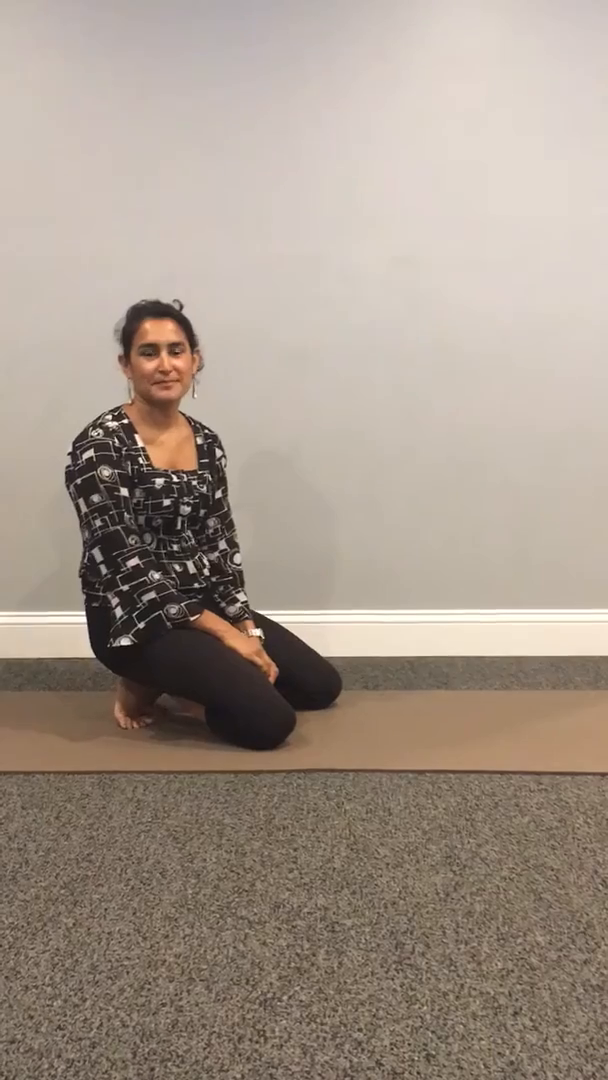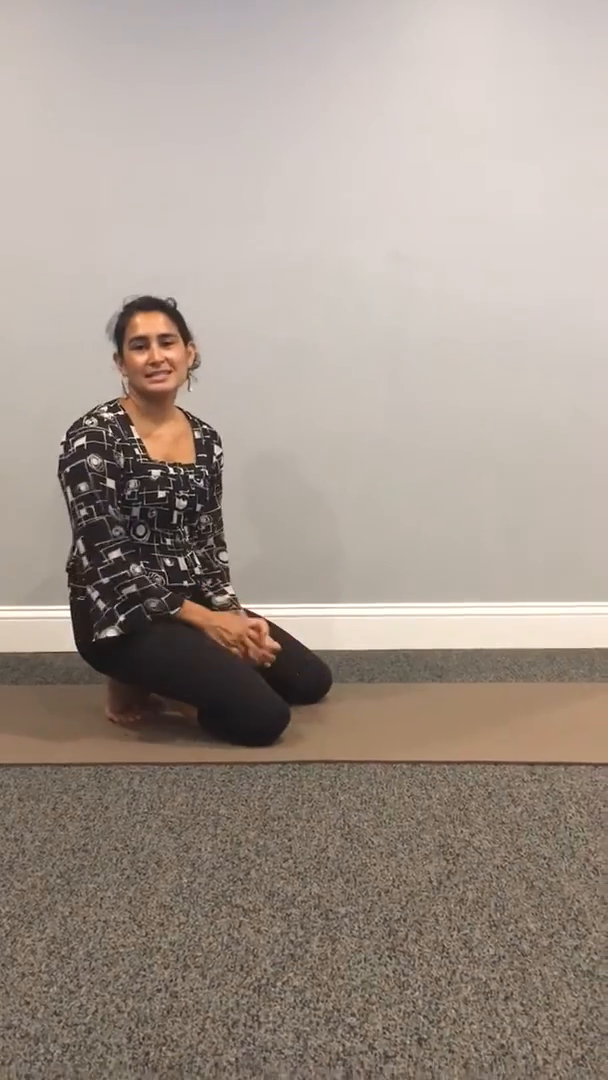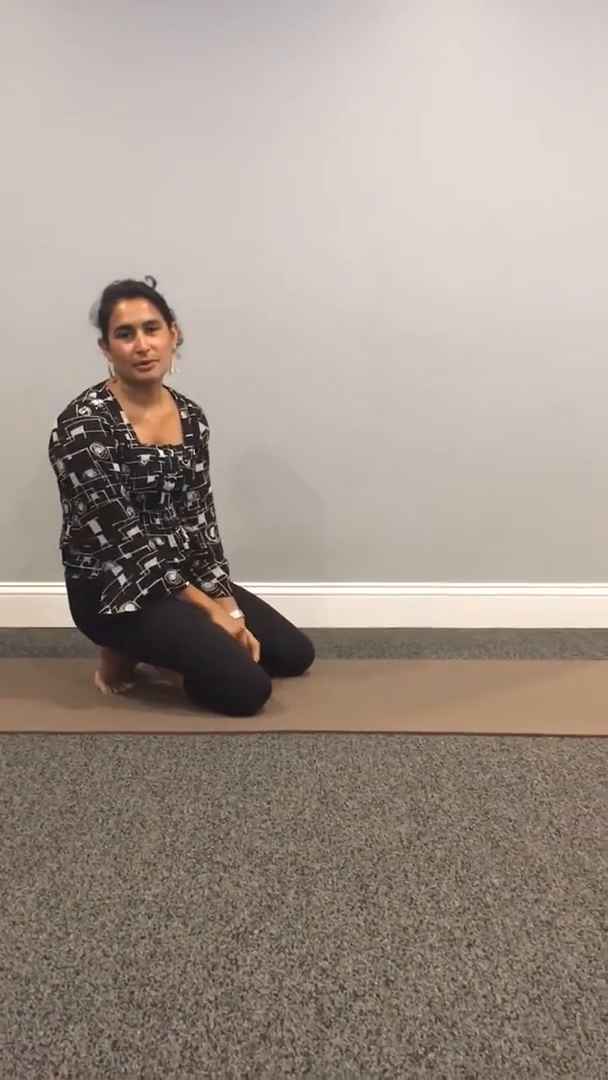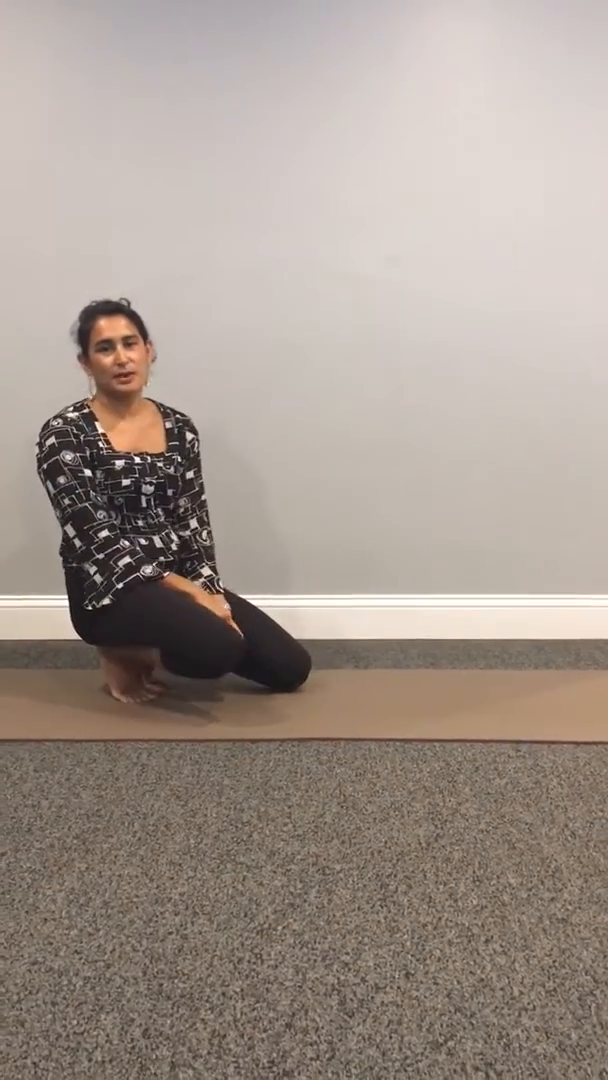
dt=1s
person 1, frame 1
left shoulder: (206, 443)
right shoulder: (100, 446)
left elbow: (221, 546)
right elbow: (126, 566)
left wrist: (246, 628)
right wrist: (224, 633)
left hip: (201, 604)
right hip: (133, 619)
left knee: (321, 685)
right knee: (270, 720)
left ankle: (178, 677)
right ankle: (144, 685)
person 1, frame 2
left shoulder: (204, 439)
right shoulder: (93, 437)
left elbow: (208, 545)
right elbow: (106, 559)
left wrist: (232, 615)
right wrist: (205, 620)
left hip: (190, 602)
right hip: (124, 617)
left knee: (311, 680)
right knee: (264, 717)
left ankle: (167, 678)
right ankle: (137, 682)
person 1, frame 3
left shoulder: (190, 416)
right shoulder: (84, 424)
left elbow: (199, 520)
right elbow: (122, 539)
left wrist: (229, 608)
right wrist: (210, 610)
left hip: (177, 574)
right hip: (113, 589)
left knee: (295, 654)
right knee: (247, 688)
left ankle: (152, 646)
right ankle: (127, 653)
person 1, frame 4
left shoulder: (179, 428)
right shoulder: (64, 435)
left elbow: (195, 523)
right elbow: (99, 541)
left wrist: (211, 596)
right wrist: (192, 594)
left hip: (181, 581)
right hip: (109, 591)
left knee: (291, 668)
right knee: (220, 649)
left ankle: (153, 646)
right ankle: (124, 653)
